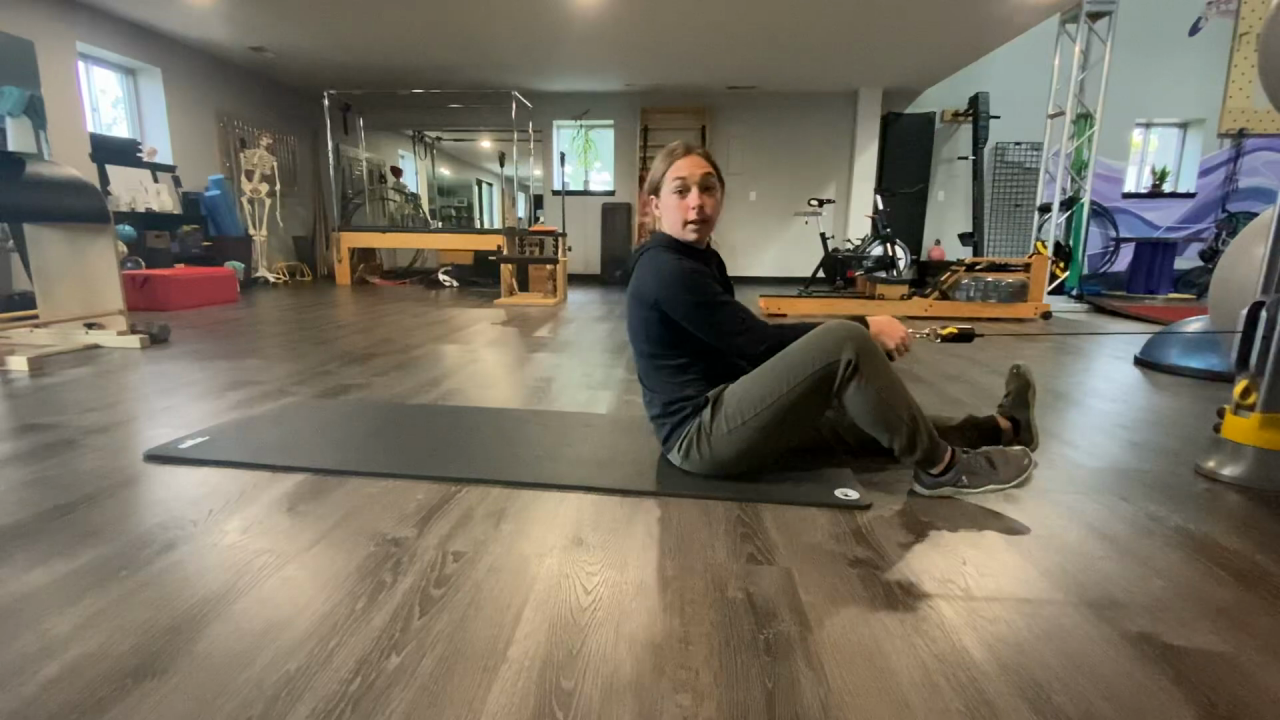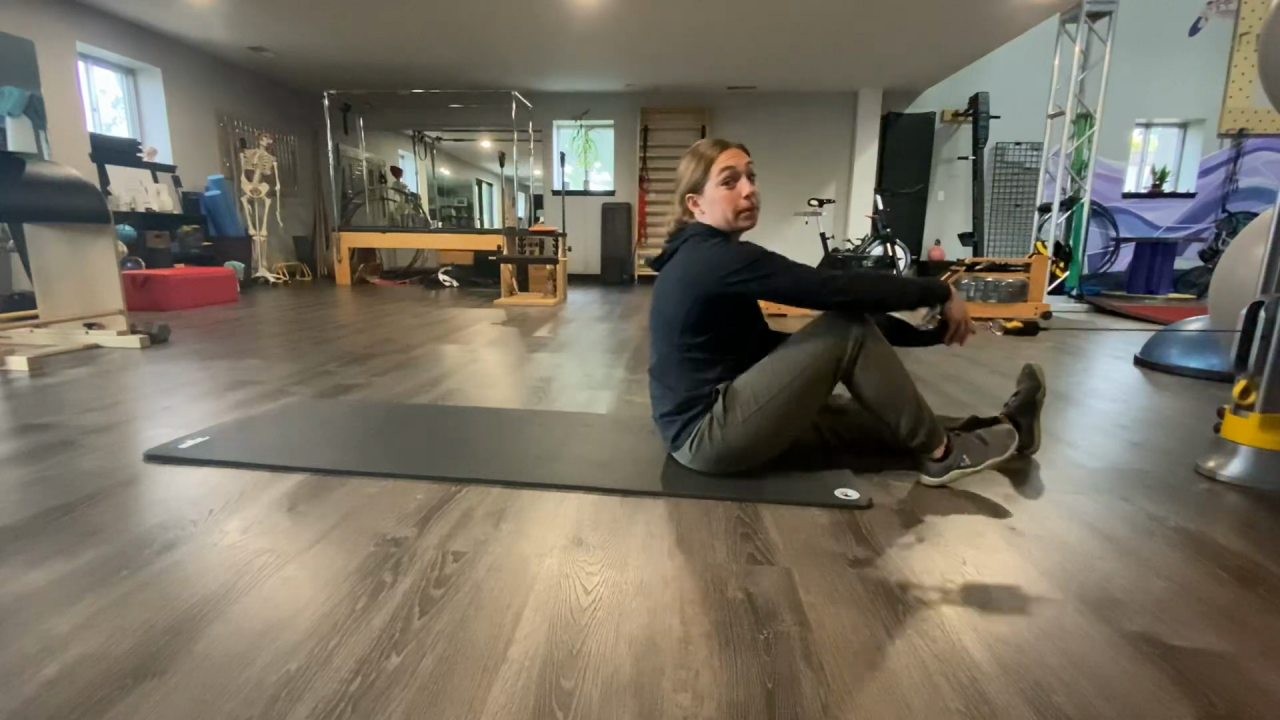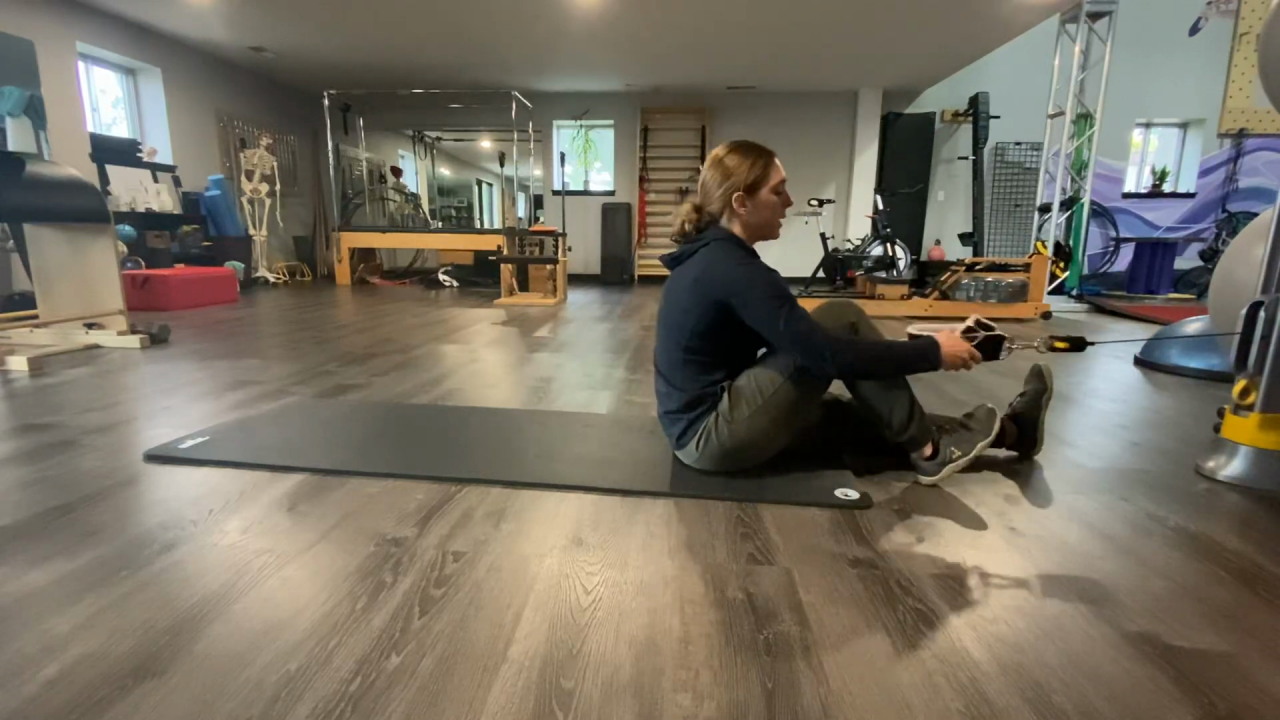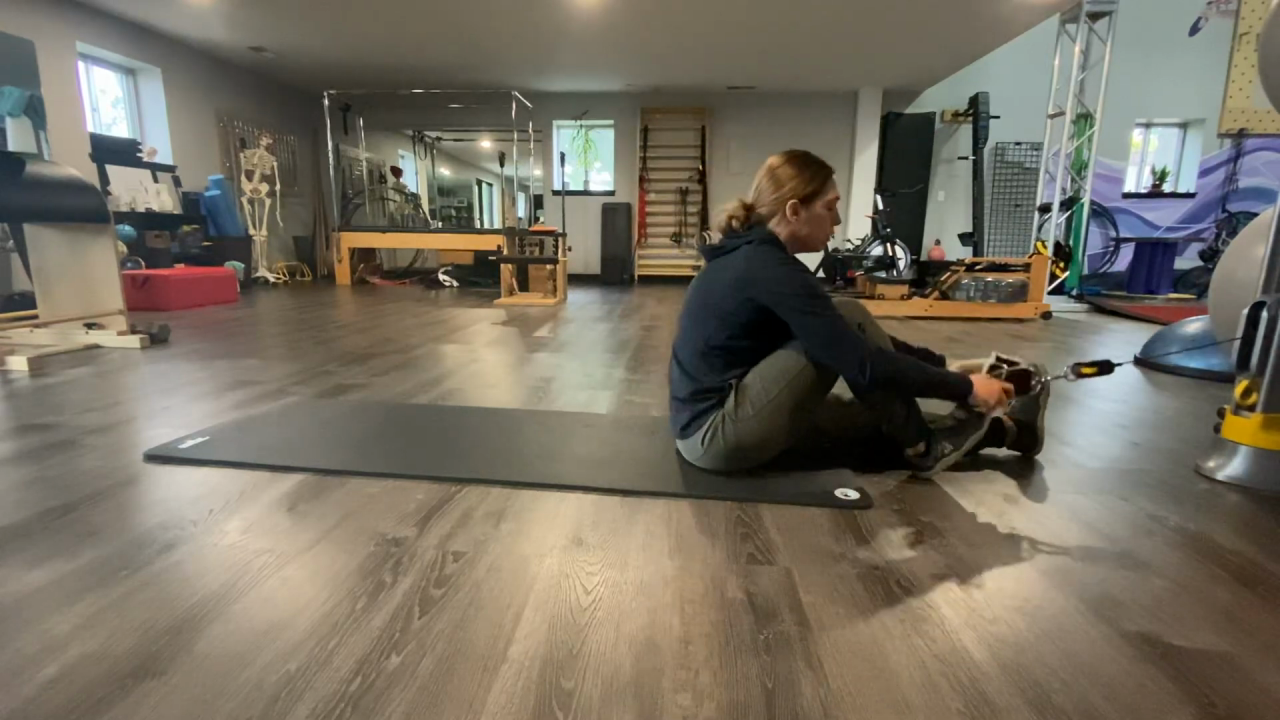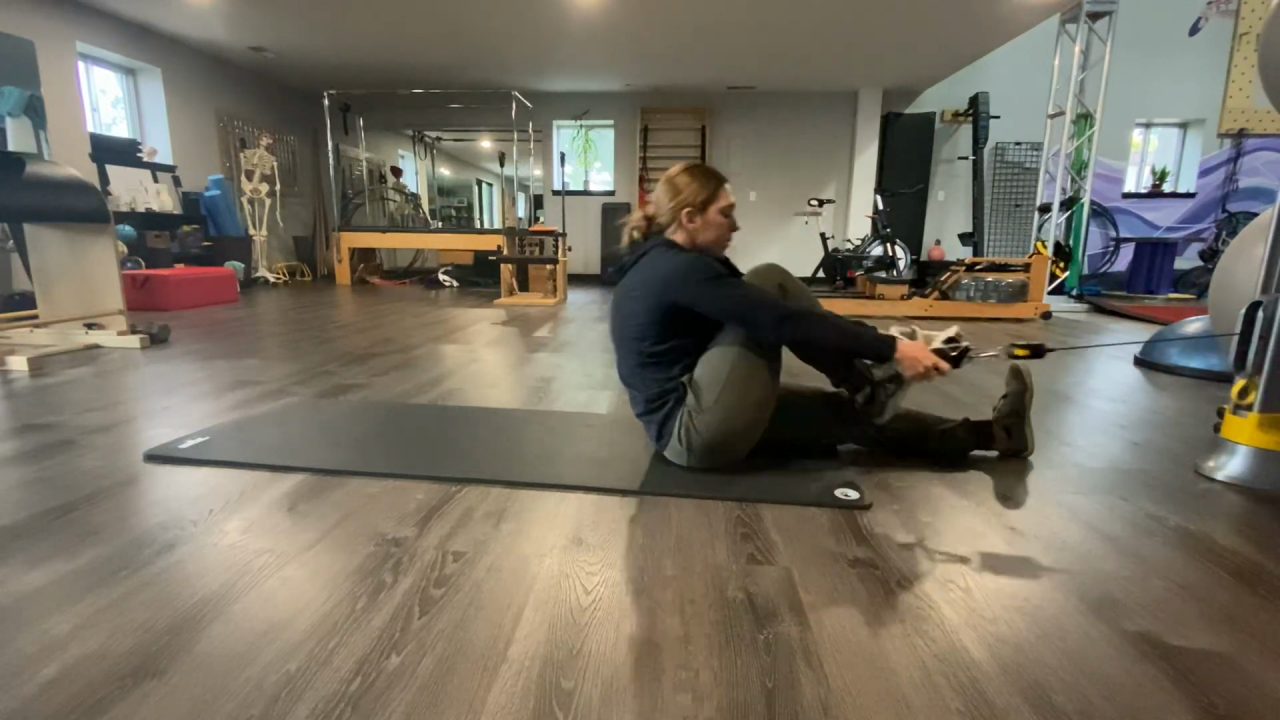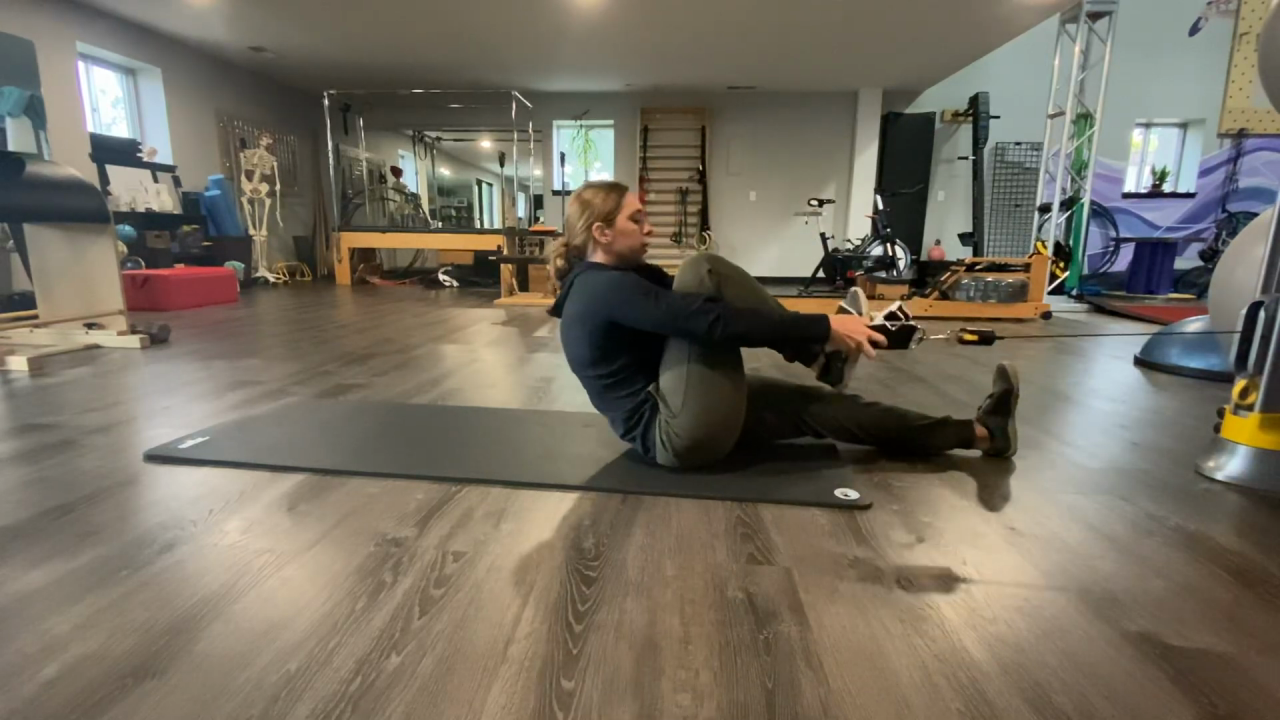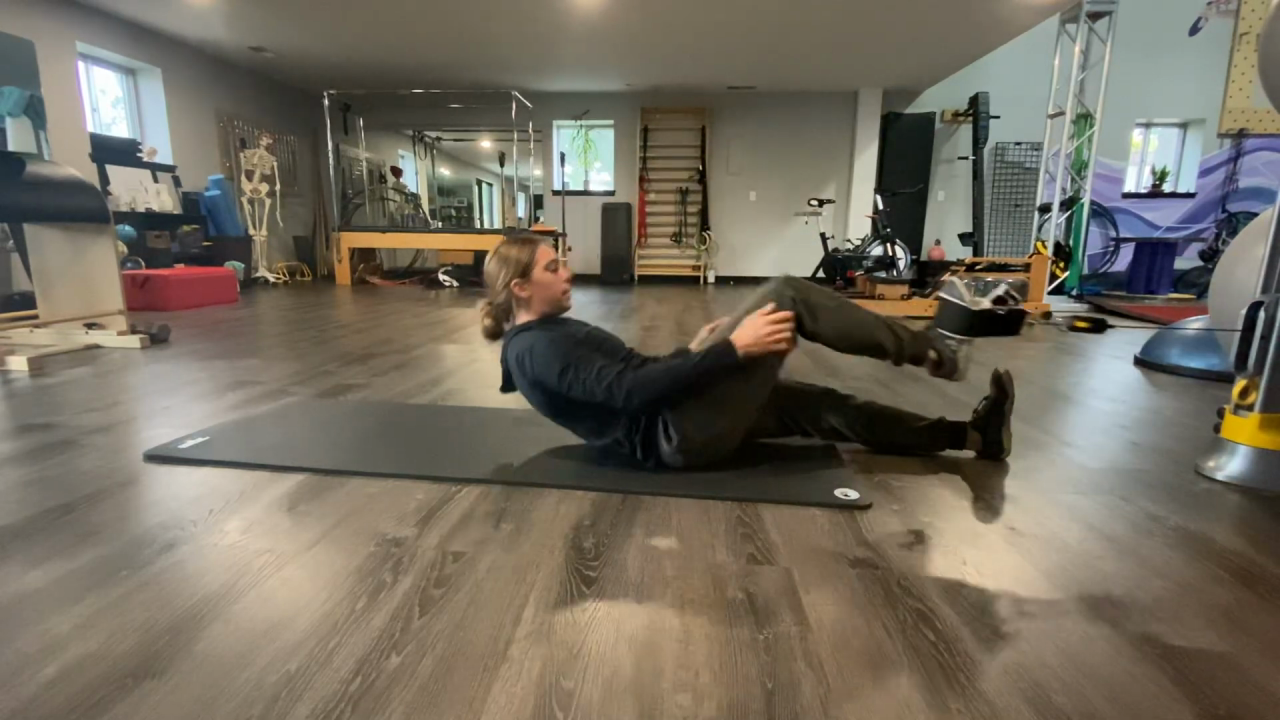
dt=0.7s
person 1, frame 1
left shoulder: (702, 259)
right shoulder: (668, 273)
left elbow: (739, 345)
right elbow: (758, 339)
right wrist: (865, 328)
left hip: (717, 417)
right hip: (699, 437)
right knee: (845, 342)
left ankle: (1001, 428)
right ankle: (940, 467)
person 1, frame 2
left shoulder: (702, 253)
right shoulder: (720, 257)
left elbow: (759, 342)
right elbow: (832, 289)
right wrist: (939, 292)
left hip: (709, 423)
right hip: (709, 436)
left knee: (866, 414)
right knee: (849, 328)
left ankle: (1004, 427)
right ankle: (941, 453)
person 1, frame 3
left shoulder: (709, 255)
right shoulder: (735, 269)
left elbow: (794, 343)
right elbow: (832, 355)
left wrist: (893, 351)
right wrist: (932, 351)
left hip: (704, 425)
right hip: (714, 436)
left knee: (866, 413)
right knee: (842, 318)
left ankle: (1007, 431)
right ankle: (929, 449)
person 1, frame 4
left shoulder: (752, 255)
right shoulder: (772, 271)
right elbow: (864, 363)
left wrist: (944, 366)
right wrist: (965, 387)
left hip: (712, 421)
right hip: (719, 435)
right knee: (848, 318)
left ankle: (1004, 431)
right ankle: (922, 446)
person 1, frame 5
left shoulder: (662, 263)
right shoulder: (681, 270)
left elbow: (758, 316)
right elbow: (785, 321)
right wrist: (890, 350)
left hip: (693, 422)
right hip: (698, 433)
left knee: (842, 410)
right knee: (770, 282)
left ankle: (994, 434)
right ankle: (866, 386)
person 1, frame 6
left shoulder: (615, 278)
right shoulder: (608, 290)
left elbow: (691, 311)
right elbow: (713, 321)
right wrist: (822, 329)
left hip: (679, 420)
right hip: (680, 435)
left knee: (816, 404)
right knee: (703, 272)
left ankle: (976, 433)
right ankle: (817, 357)
person 1, frame 7
left shoulder: (548, 334)
right shoulder: (540, 350)
right elbow: (634, 394)
left wrist: (696, 352)
right wrist: (733, 347)
left hip: (676, 424)
right hip: (683, 435)
left knee: (813, 404)
right knee: (788, 297)
left ankle: (970, 435)
right ankle: (928, 355)
